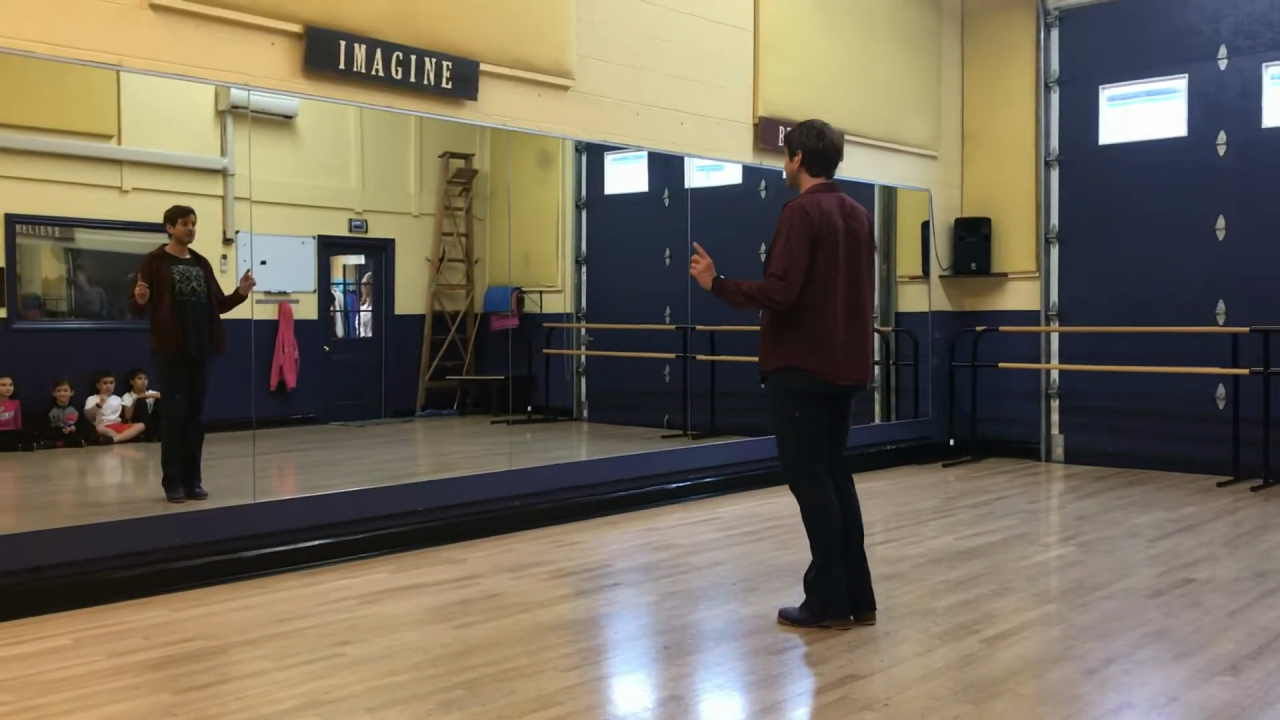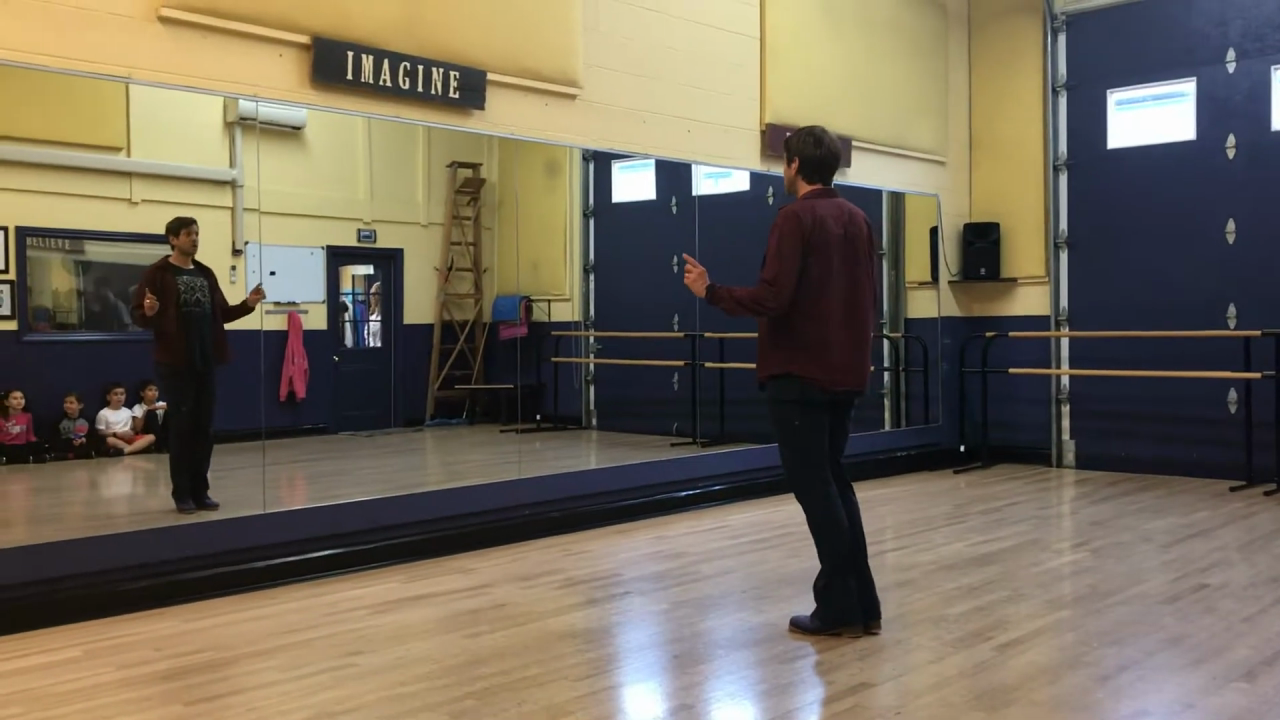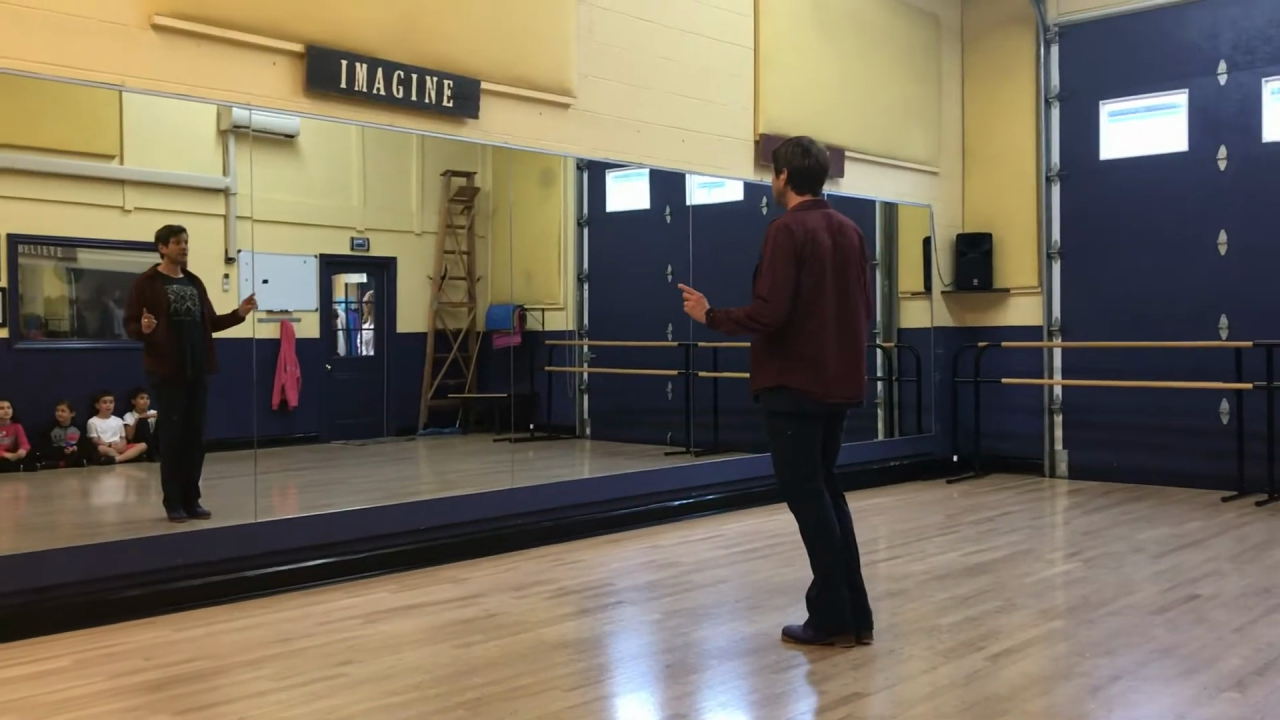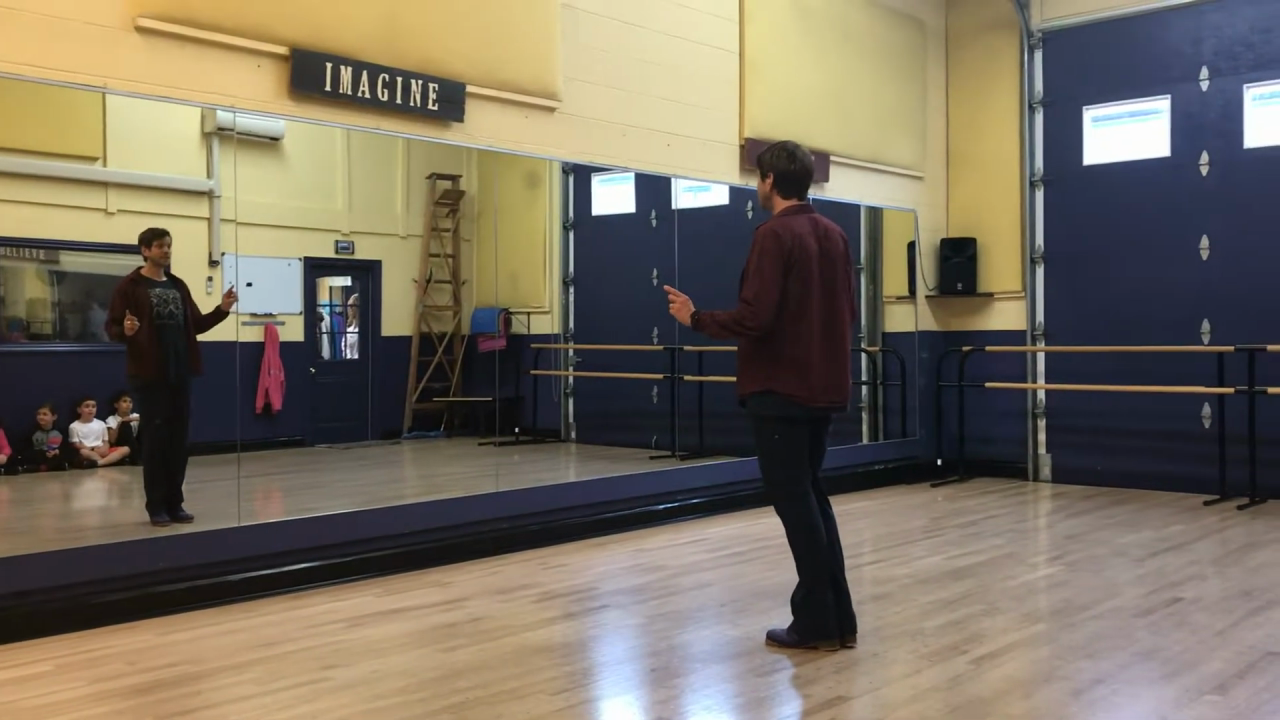
dt=0.5s
person 1, frame 1
left shoulder: (802, 212)
right shoulder: (858, 216)
left elbow: (780, 291)
left wrist: (717, 283)
left hip: (801, 366)
right hip: (844, 366)
left knee: (808, 478)
right knee: (834, 473)
left ankle: (828, 601)
right ankle: (857, 596)
person 1, frame 2
left shoulder: (796, 217)
right shoulder: (858, 221)
left elbow: (772, 297)
left wrist: (710, 291)
left hip: (798, 374)
right hip: (844, 374)
left knee: (813, 486)
right knee: (834, 481)
left ankle: (839, 608)
right ankle: (861, 604)
person 1, frame 3
left shoulder: (787, 230)
right shoulder: (849, 231)
left elbow: (769, 313)
right elbow: (862, 308)
left wrist: (710, 316)
left hip: (793, 386)
right hip: (837, 384)
left knee: (806, 497)
right knee: (825, 491)
left ankle: (831, 617)
right ankle: (853, 613)
person 1, frame 4
left shoulder: (774, 235)
right shoulder: (834, 236)
left elbow: (755, 317)
right elbow: (846, 312)
left wrist: (695, 318)
left hip: (780, 390)
right hip: (823, 387)
left knee: (793, 501)
right knee: (811, 496)
left ankle: (816, 623)
right ankle: (838, 618)
person 2, frame 1
left shoulder: (202, 264)
right shoulder: (154, 262)
left elbow: (217, 305)
right elbow: (138, 308)
left wrist: (240, 293)
right wrist: (140, 300)
left hip: (201, 350)
right hip: (170, 351)
left knee: (195, 415)
right knee: (175, 414)
left ankle: (192, 480)
right ankle: (172, 482)
person 2, frame 2
left shoulder: (205, 274)
right shoulder: (158, 273)
left elbow: (221, 313)
right elbow: (139, 316)
left wrist: (248, 304)
right wrist: (148, 312)
left hip: (206, 361)
right hip: (175, 362)
left knee: (203, 427)
right knee: (181, 426)
left ankle: (200, 490)
right ankle: (182, 493)
person 2, frame 3
left shoulder: (194, 283)
right shoulder: (147, 283)
left elbow: (209, 323)
right elbow: (130, 325)
left wrist: (239, 313)
right wrist: (143, 329)
left hip: (197, 370)
right hip: (166, 372)
left knee: (195, 436)
right knee: (173, 436)
left ankle: (191, 499)
right ankle: (173, 502)
person 2, frame 4
left shoulder: (178, 285)
right shoulder: (130, 286)
left elbow: (196, 324)
right elbow: (112, 327)
left wrist: (222, 309)
right wrist: (125, 331)
left hip: (180, 373)
right hip: (150, 375)
left knee: (179, 440)
right knee: (156, 439)
left ankle: (174, 503)
right ankle: (156, 506)
